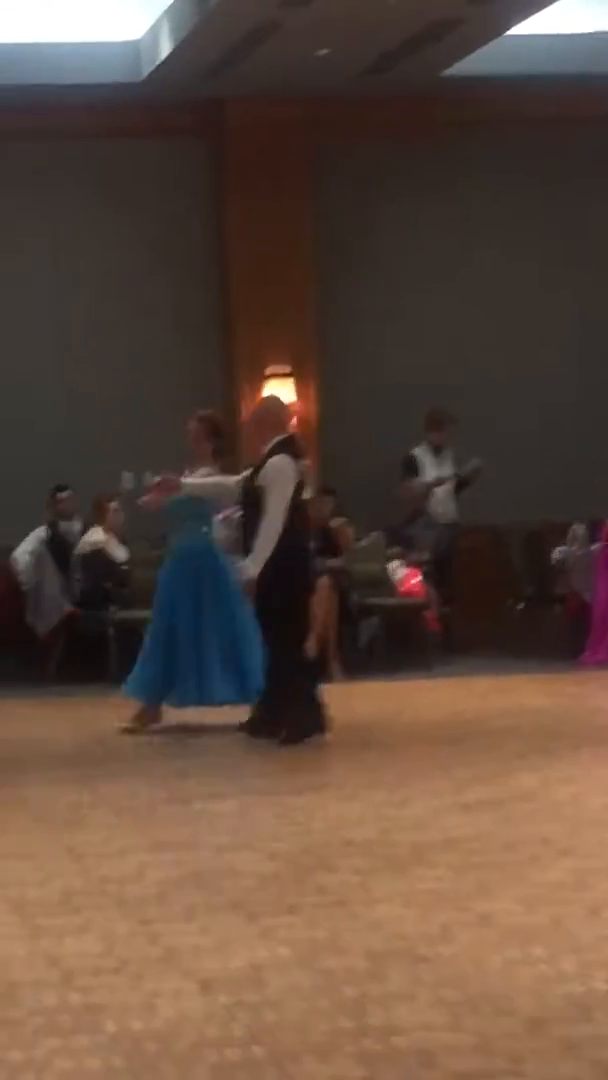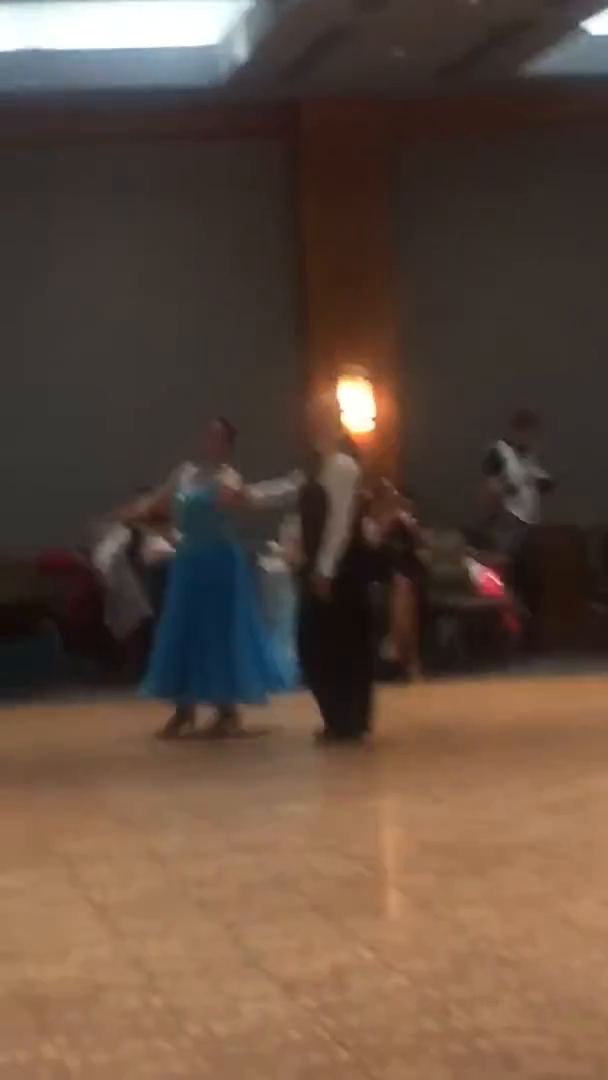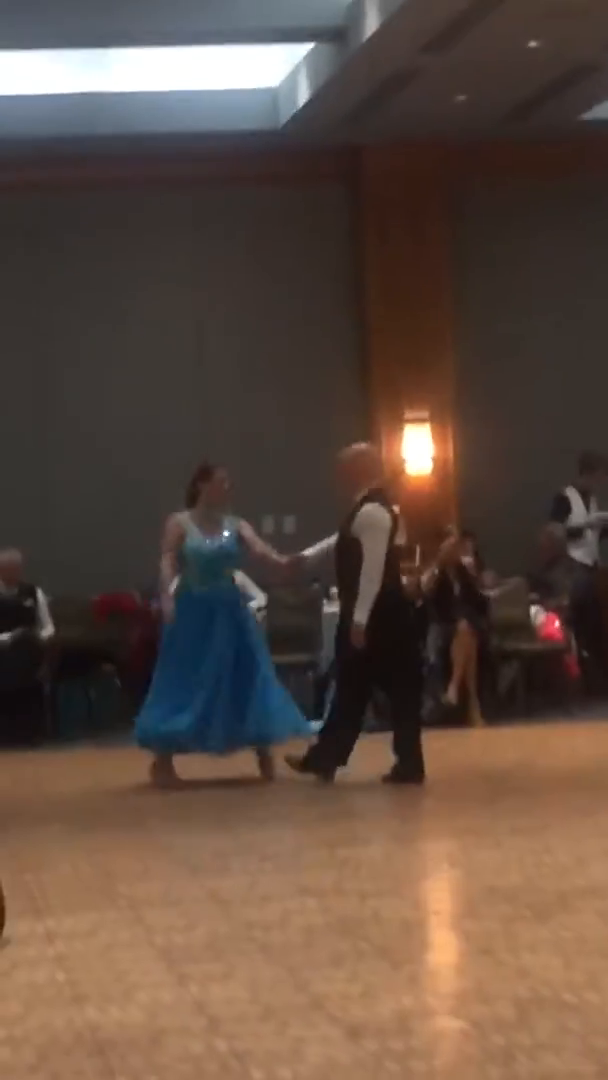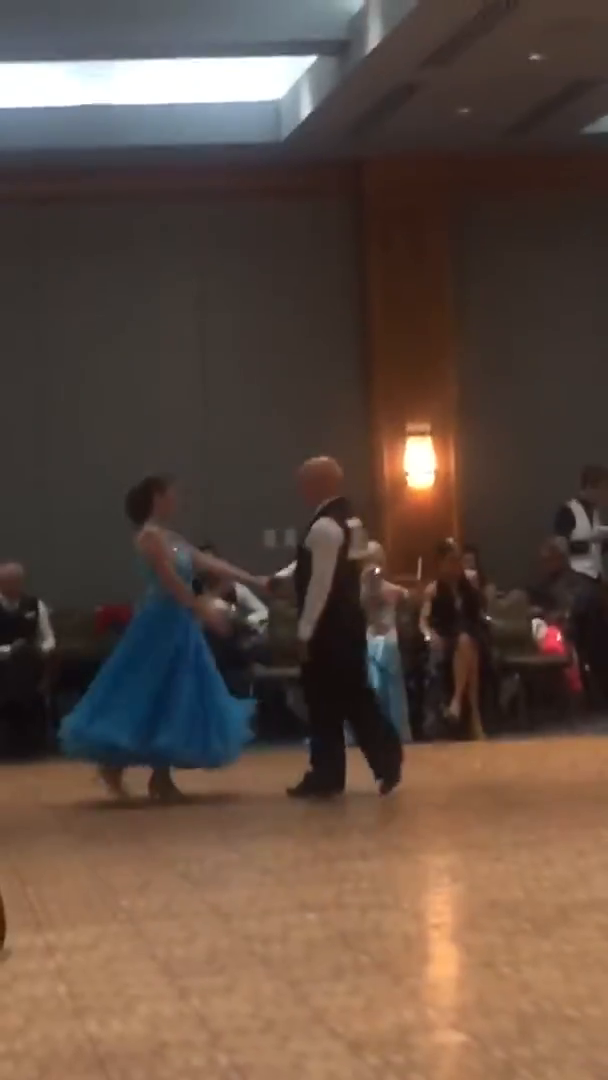
dt=0.3s
person 1, frame 1
left shoulder: (279, 462)
right shoulder: (275, 460)
left elbow: (273, 521)
right elbow: (243, 487)
left wrist: (251, 569)
left hip: (280, 566)
right hip: (281, 564)
left knee: (283, 641)
right knee: (280, 640)
left ankle: (306, 715)
right ankle: (271, 716)
person 1, frame 2
left shoulder: (340, 464)
right shoulder: (324, 462)
left elbow: (341, 520)
right elbow: (294, 490)
left wrist: (326, 571)
right wrist: (252, 496)
left hip: (338, 568)
right hip: (326, 566)
left knee: (322, 642)
right knee: (335, 642)
left ankle: (346, 717)
right ankle: (348, 717)
person 1, frame 3
left shoulder: (371, 512)
right shoulder: (373, 508)
left elbow: (373, 570)
right elbow: (342, 541)
left wrist: (359, 620)
right wrist: (307, 556)
left hip: (376, 614)
right hip: (389, 610)
left knee: (354, 687)
right knee: (399, 685)
left ankle: (326, 757)
right ankle: (409, 761)
person 1, frame 4
left shoulder: (324, 526)
right shoulder: (347, 520)
left elbow: (321, 584)
left wrist: (305, 632)
right wrist: (285, 576)
left hip: (330, 626)
right hip: (347, 622)
left knee: (324, 703)
right knee: (355, 696)
left ankle: (326, 777)
right ankle: (387, 762)
person 2, frame 1
left shoulder: (208, 475)
right shoulder: (194, 474)
left hip: (200, 561)
right hip: (184, 560)
left knee: (210, 633)
right knee: (170, 634)
person 2, frame 2
left shoulder: (226, 476)
right shoulder: (184, 473)
left elbow: (232, 494)
right elbow: (155, 502)
left wrist: (231, 495)
right wrist: (126, 515)
left hip: (219, 562)
right hip: (190, 561)
left knee: (221, 634)
right knee: (184, 634)
left ankle: (227, 712)
right ankle: (184, 709)
person 2, frame 3
left shoulder: (235, 524)
right shoulder: (179, 522)
left elbow: (259, 549)
right elbow: (167, 563)
left wrist: (285, 563)
right wrist: (168, 598)
left hip: (228, 609)
right hip: (191, 611)
left knee: (243, 680)
right knee: (182, 685)
left ankle: (263, 752)
right ankle: (163, 761)
person 2, frame 4
left shoulder: (170, 537)
right shoulder: (152, 535)
left elbow: (208, 563)
right elbow: (171, 579)
left wrist: (254, 580)
right wrist: (202, 610)
left hip: (176, 624)
right hip: (162, 623)
left knee: (178, 696)
right knee: (155, 697)
left ankle: (160, 777)
